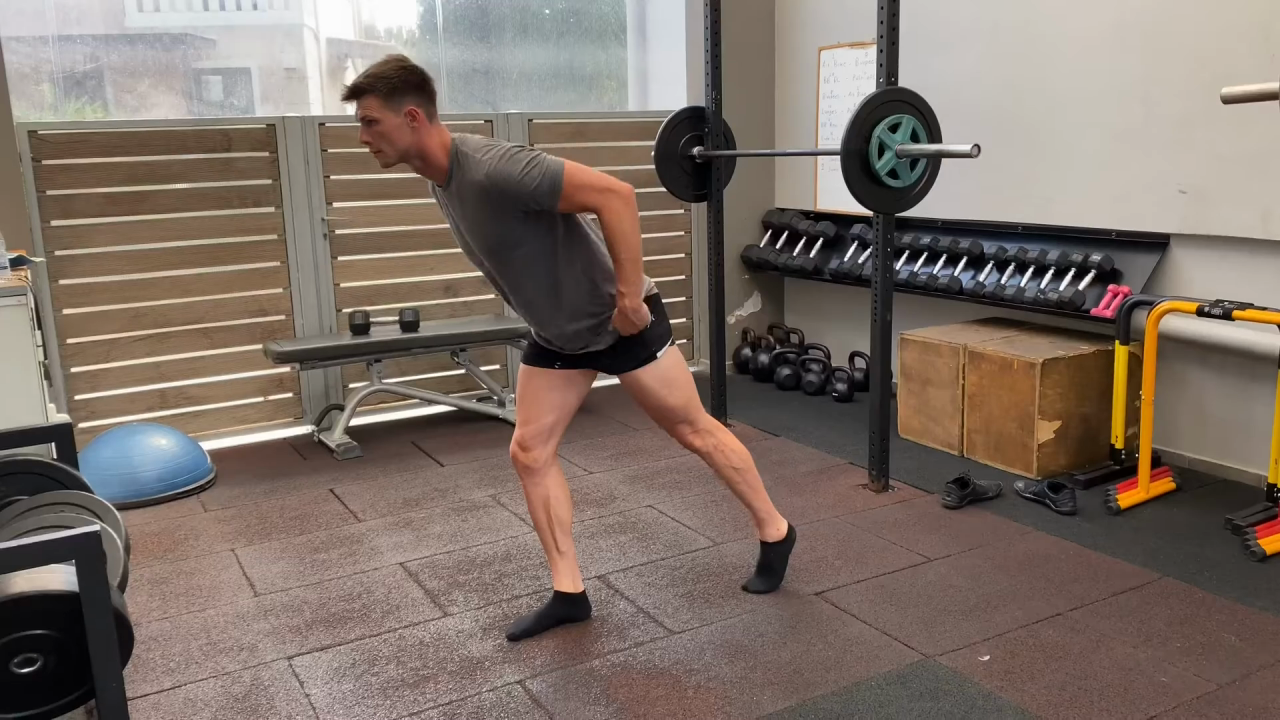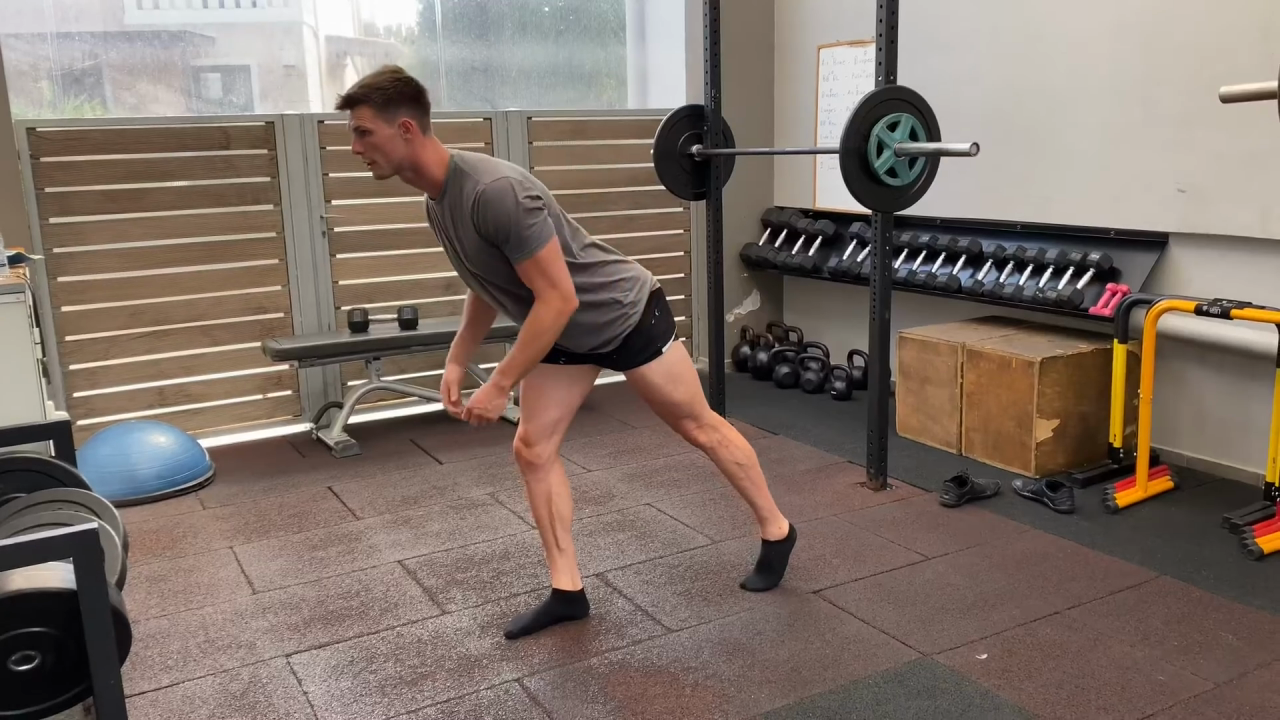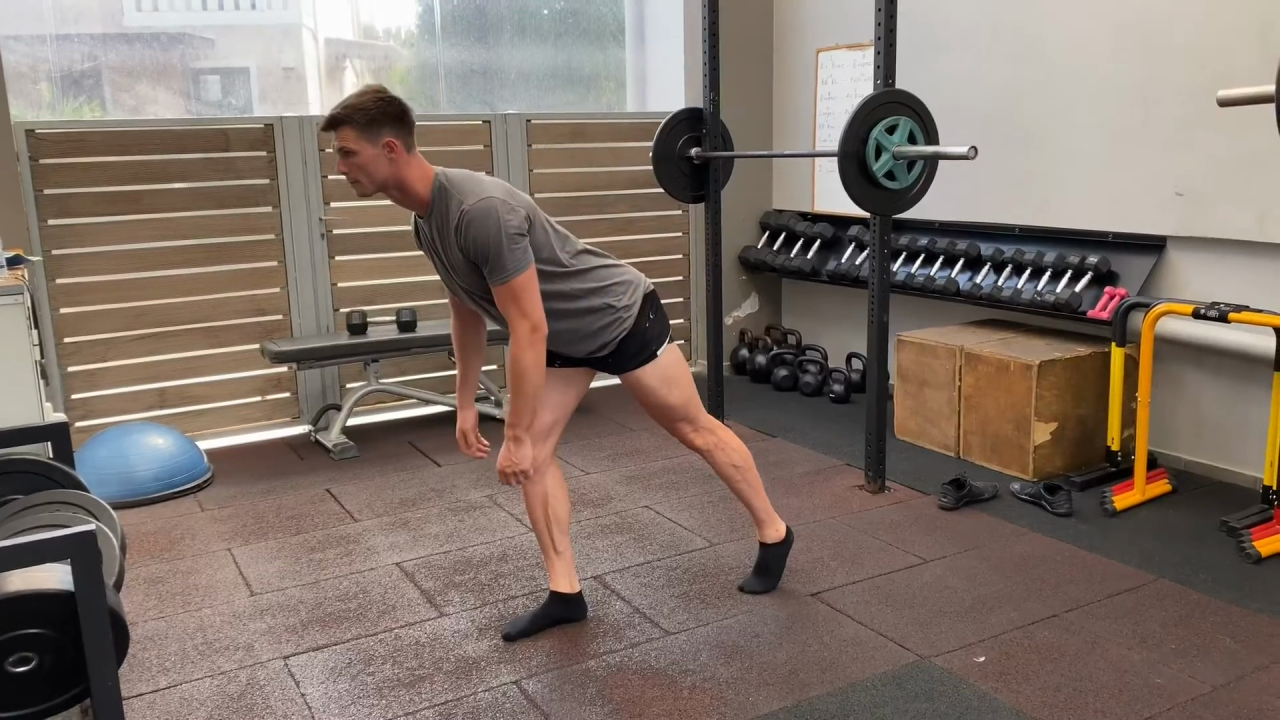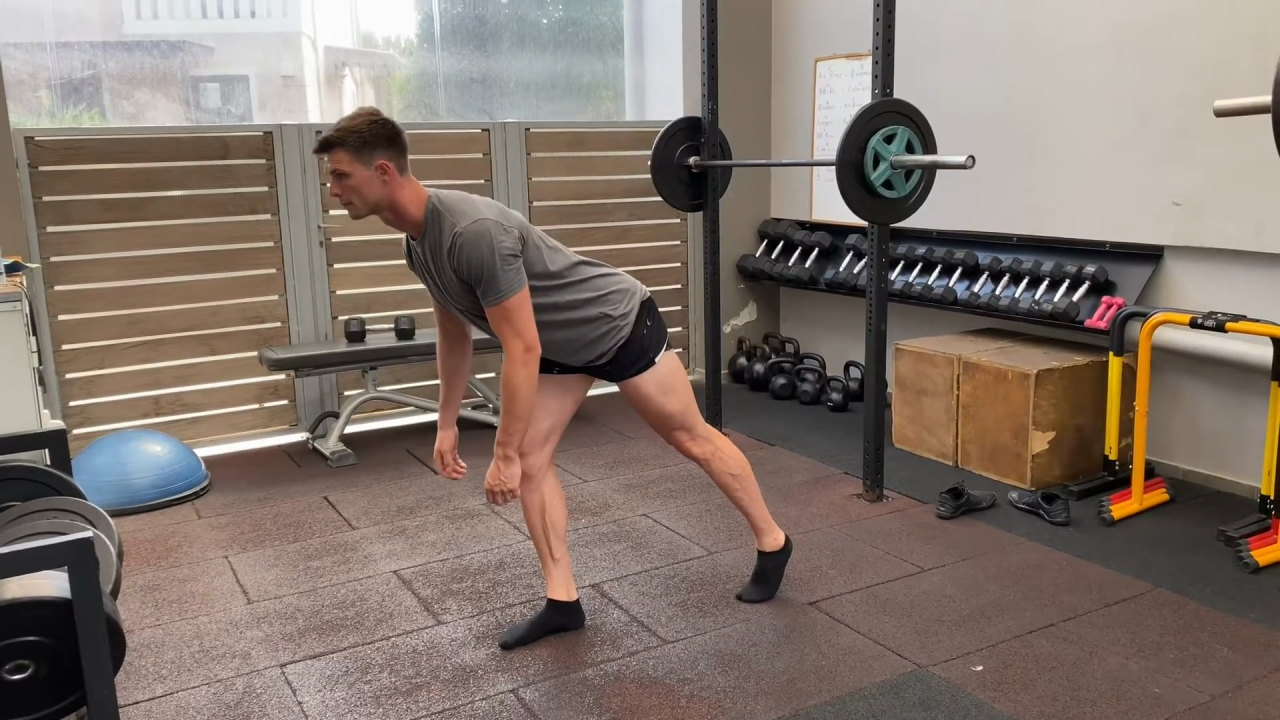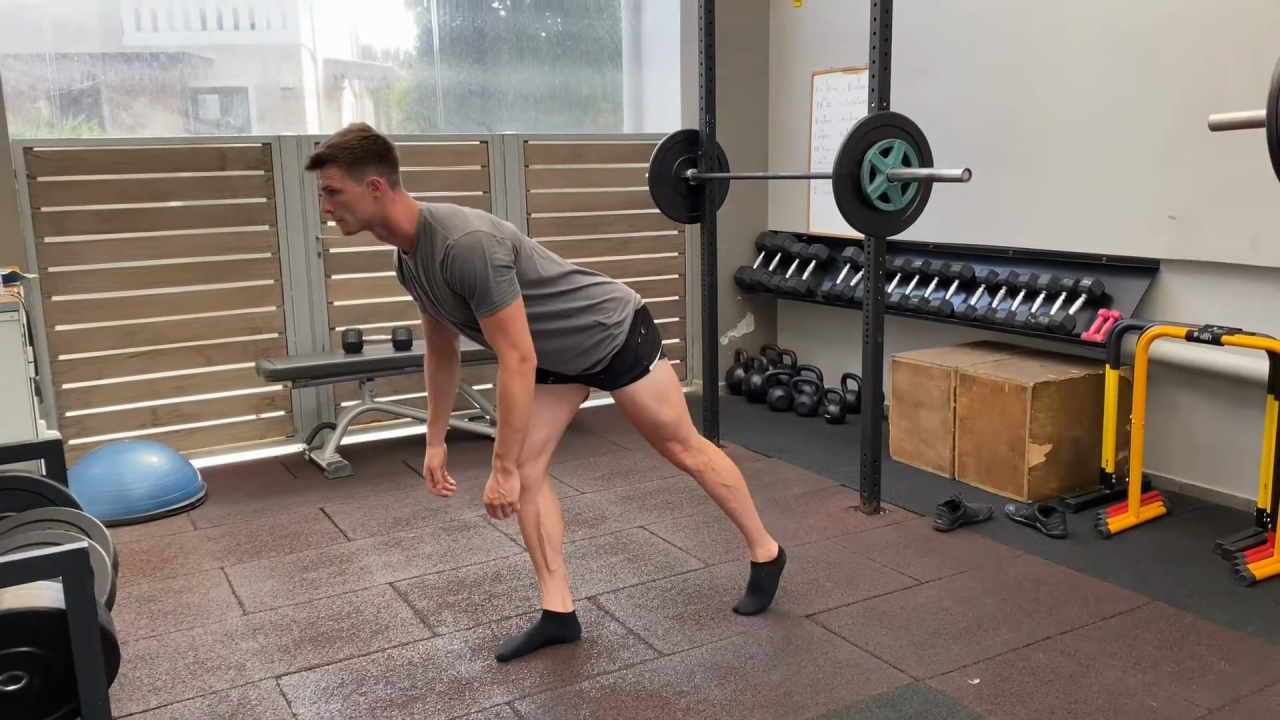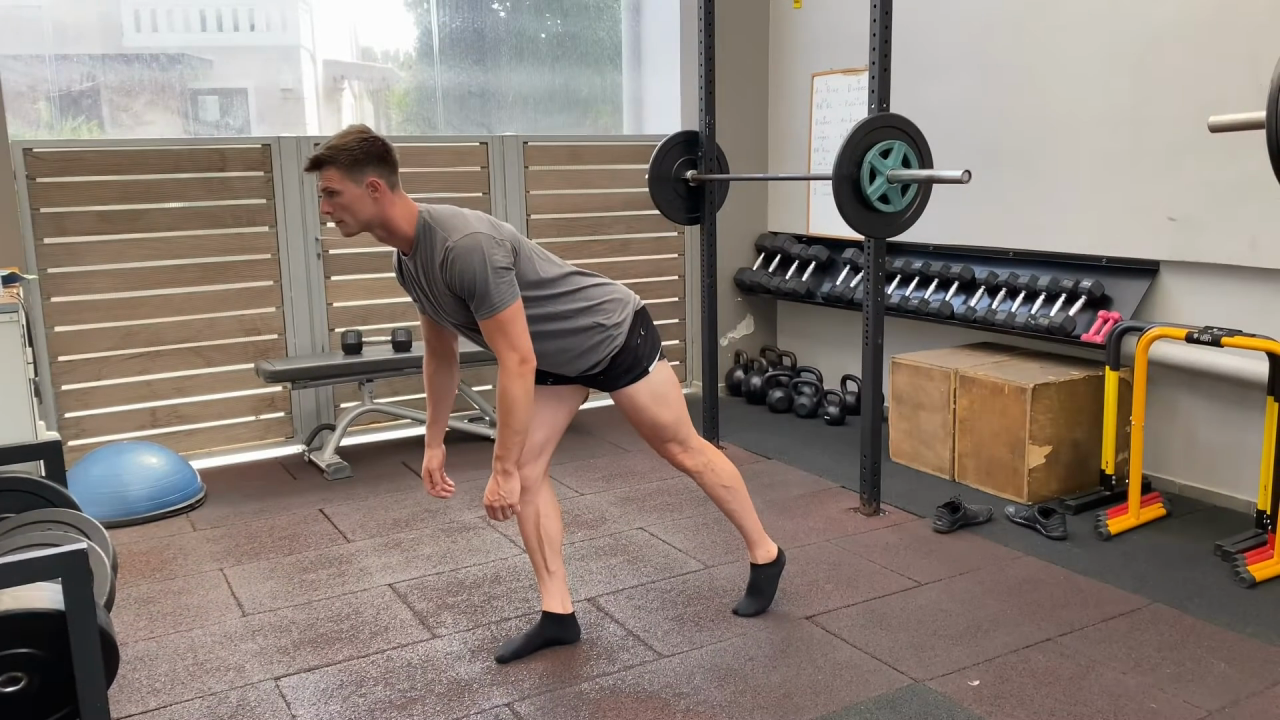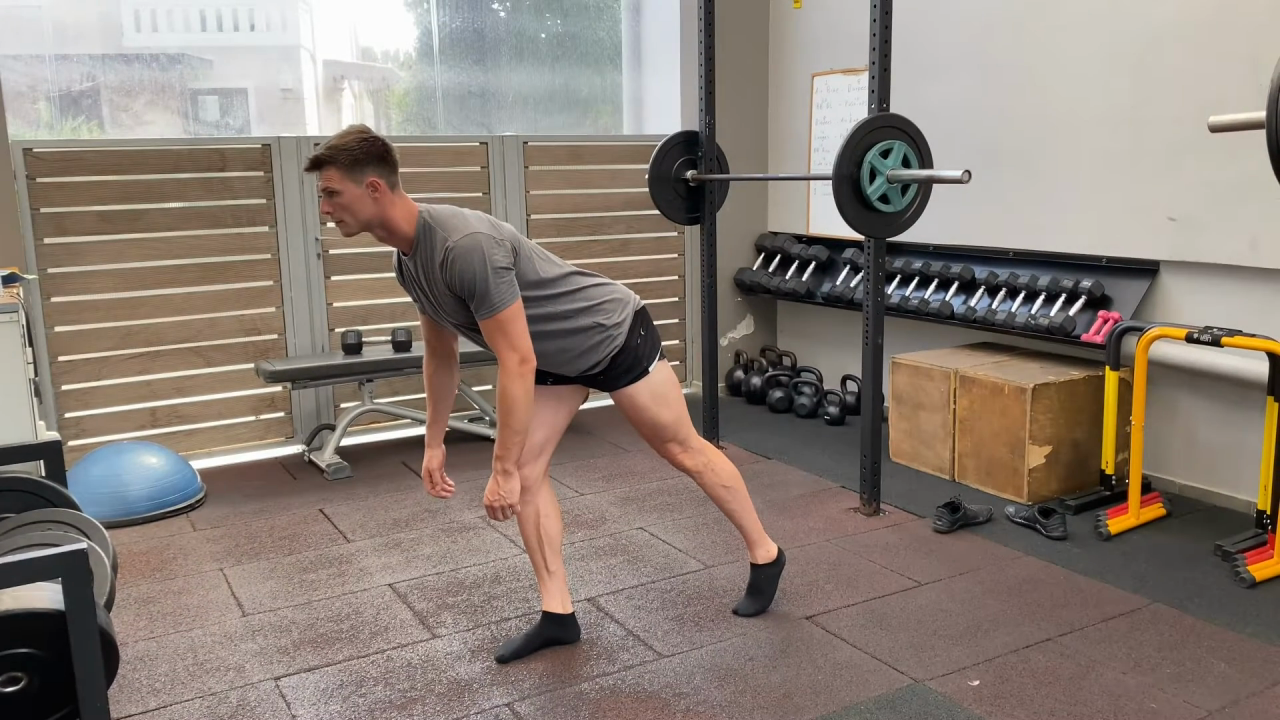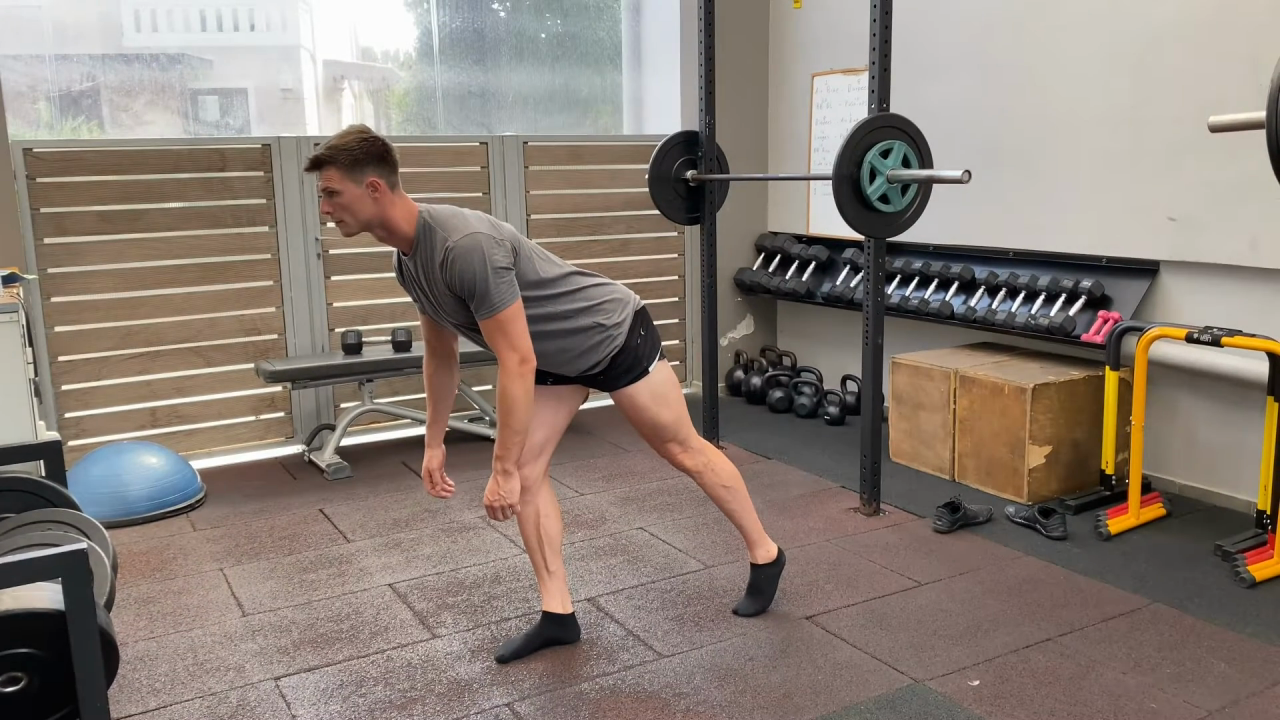
dt=0.5s
person 1, frame 1
left shoulder: (495, 169)
right shoulder: (440, 181)
left elbow: (615, 196)
left wrist: (629, 298)
left hip: (620, 320)
right hip: (557, 332)
left knee: (694, 430)
right knee: (529, 452)
left ankle: (775, 531)
right ankle: (568, 592)
person 1, frame 2
left shoulder: (495, 192)
right shoulder: (436, 201)
left elbow: (560, 298)
left wrist: (498, 387)
right wrist: (456, 357)
left hip: (623, 312)
right hip: (563, 330)
left knee: (699, 427)
right knee: (532, 449)
left ankle: (777, 531)
right ankle: (567, 591)
person 1, frame 3
left shoulder: (482, 211)
right shoulder: (425, 219)
left elbow: (528, 330)
right elbow: (468, 311)
left wrist: (515, 438)
right wrist: (466, 403)
left hip: (620, 317)
right hip: (565, 336)
left knee: (695, 430)
right knee: (534, 456)
left ankle: (774, 533)
right ankle: (565, 593)
person 1, frame 4
left shoulder: (475, 233)
right shoulder: (417, 241)
left elbow: (522, 350)
right elbow: (454, 334)
left wrist: (504, 457)
right wrist: (447, 424)
left hip: (619, 324)
right hip: (561, 344)
left knee: (692, 438)
right knee: (531, 461)
left ankle: (772, 542)
right ankle: (562, 601)
person 1, frame 5
left shoulder: (467, 245)
right shoulder: (407, 258)
left elbow: (518, 361)
right elbow: (442, 351)
left wrist: (501, 469)
right wrist: (436, 440)
left hip: (613, 334)
right hip: (556, 354)
left knee: (683, 449)
right knee: (528, 471)
left ankle: (765, 553)
right ankle: (559, 613)
person 1, frame 6
left shoulder: (467, 246)
right shoulder: (406, 258)
left elbow: (517, 362)
right elbow: (440, 352)
left wrist: (501, 471)
right wrist: (434, 442)
left hip: (613, 334)
right hip: (556, 355)
left knee: (684, 450)
right knee: (528, 472)
left ankle: (765, 554)
right ankle: (557, 614)
person 1, frame 7
left shoulder: (467, 246)
right shoulder: (406, 259)
left elbow: (517, 362)
right elbow: (440, 353)
left wrist: (501, 470)
right wrist: (434, 442)
left hip: (613, 335)
right hip: (556, 356)
left knee: (684, 450)
right knee: (528, 473)
left ankle: (765, 554)
right ankle: (558, 615)
person 1, frame 8
left shoulder: (466, 246)
right shoulder: (405, 258)
left elbow: (517, 362)
right elbow: (440, 353)
left wrist: (501, 471)
right wrist: (434, 442)
left hip: (613, 334)
right hip: (556, 356)
left knee: (684, 450)
right knee: (528, 473)
left ankle: (765, 554)
right ankle: (558, 614)
